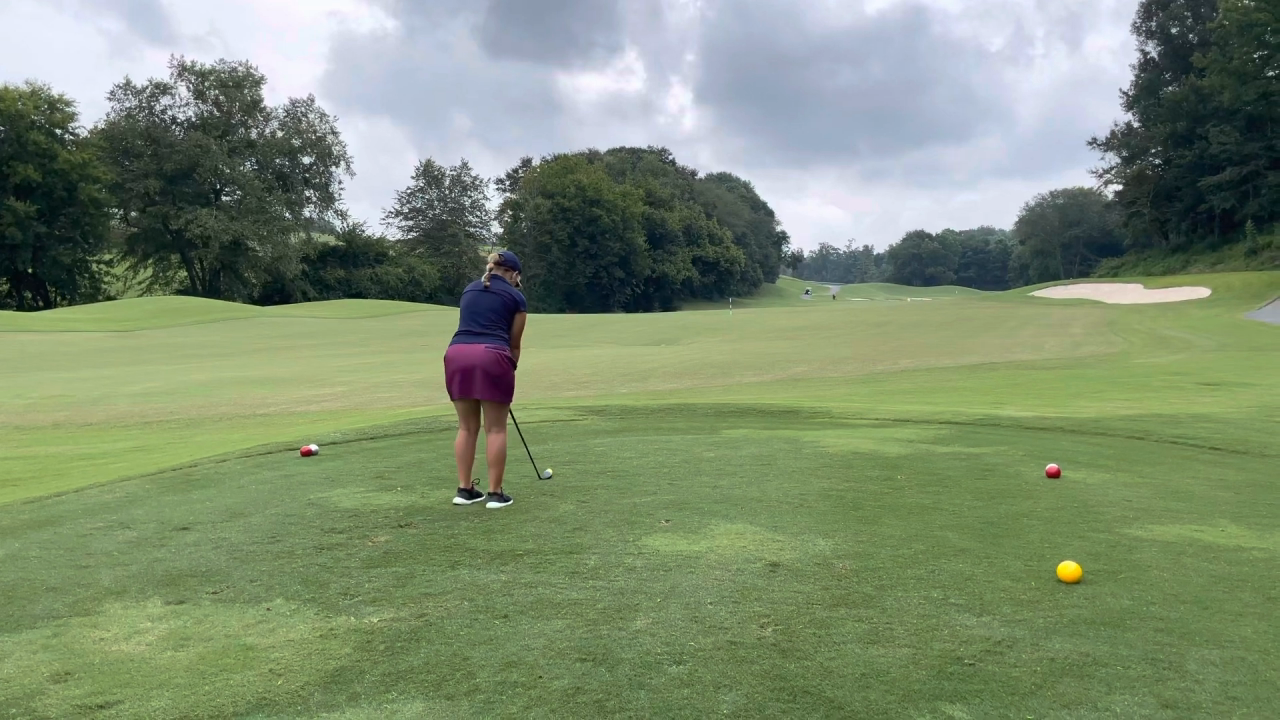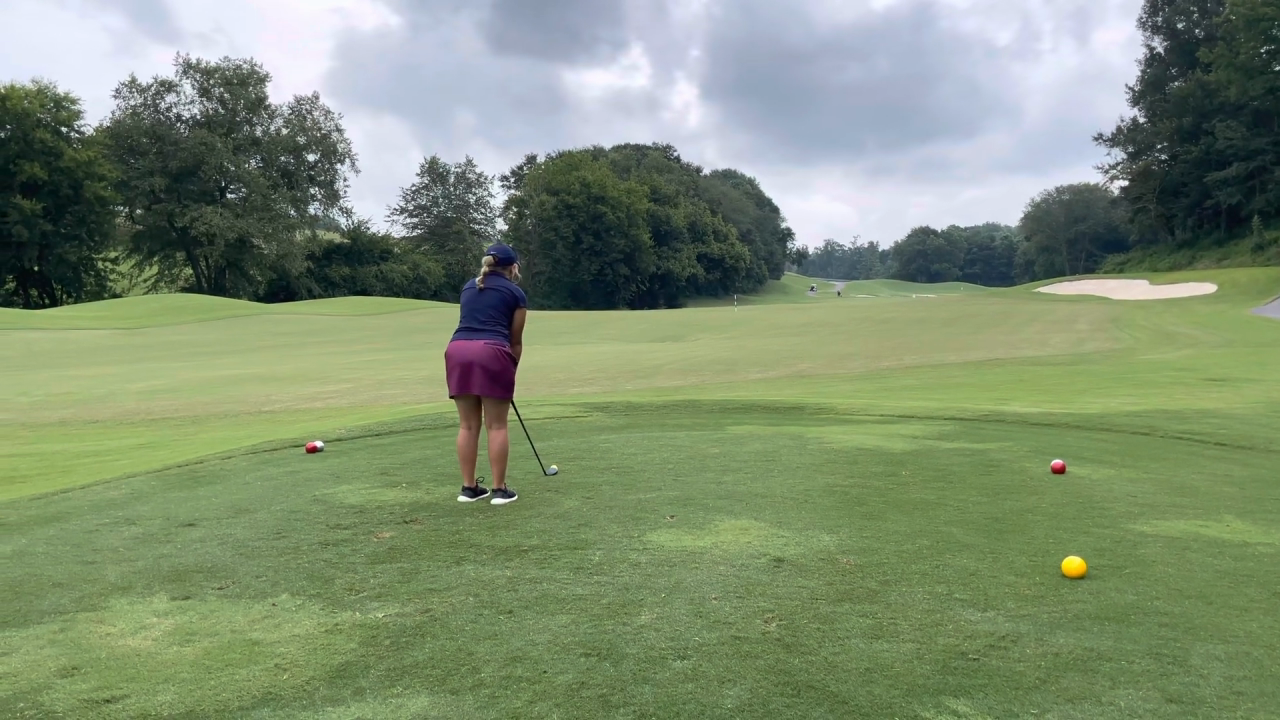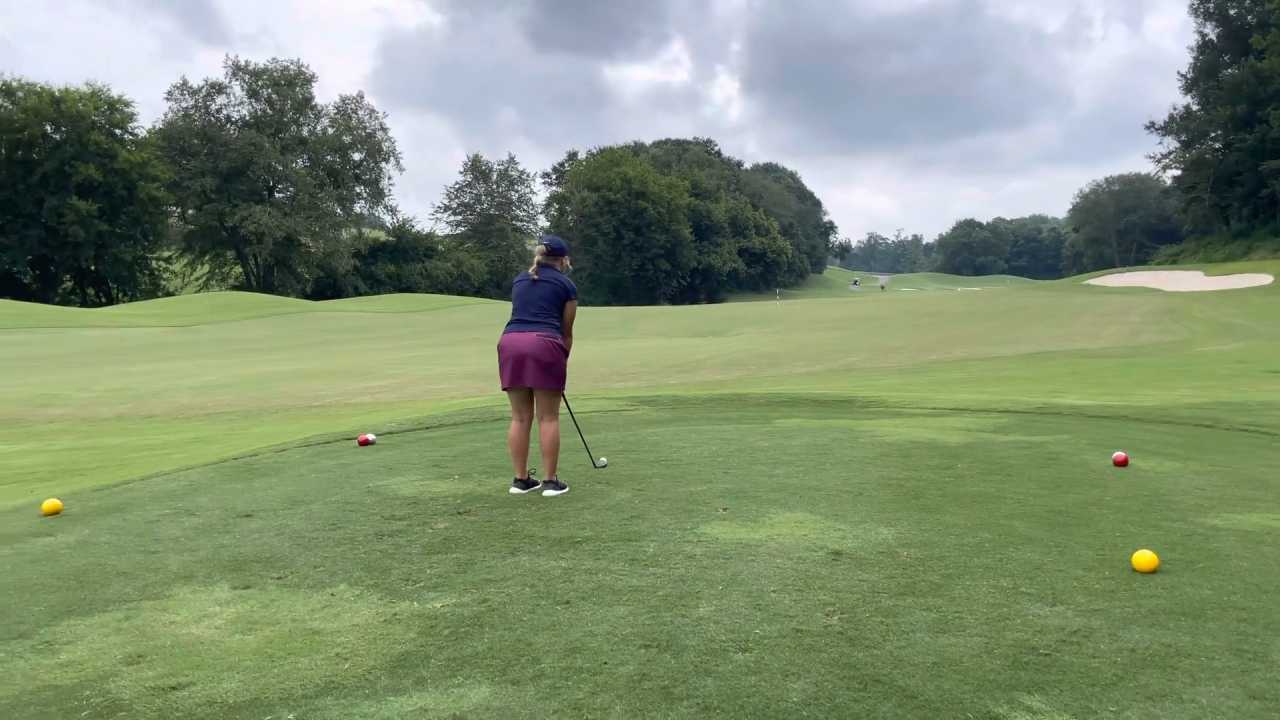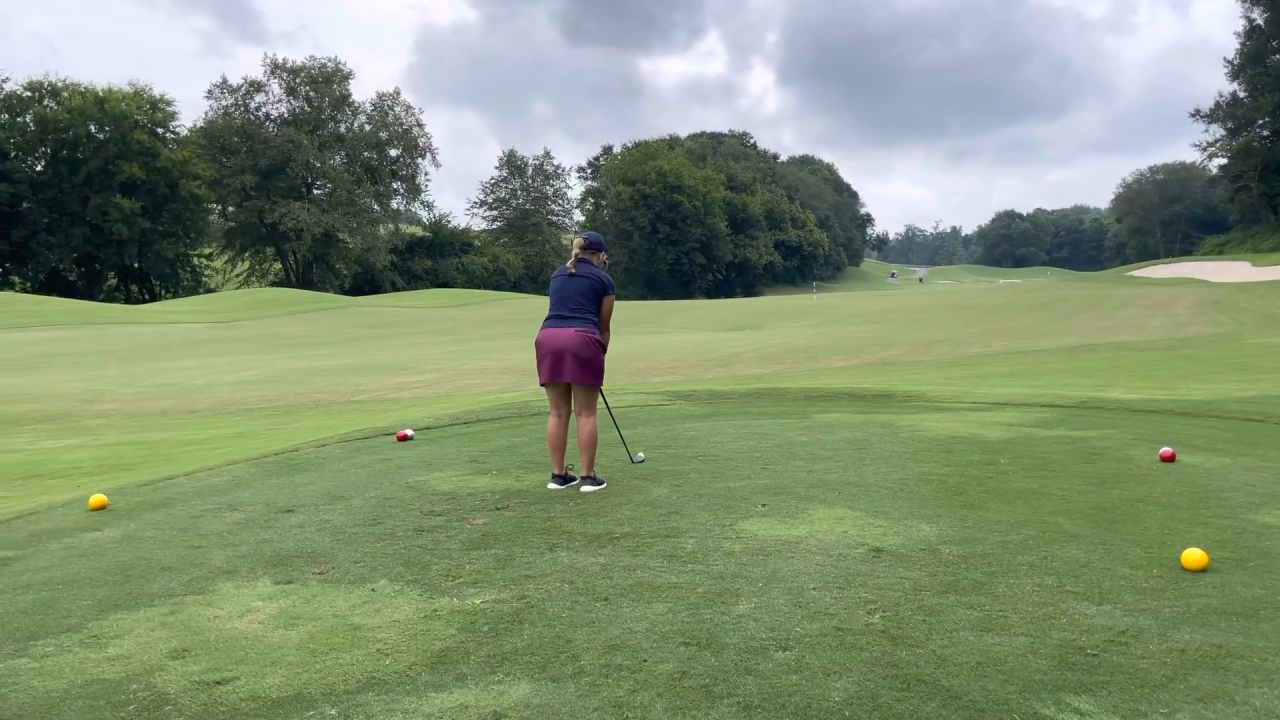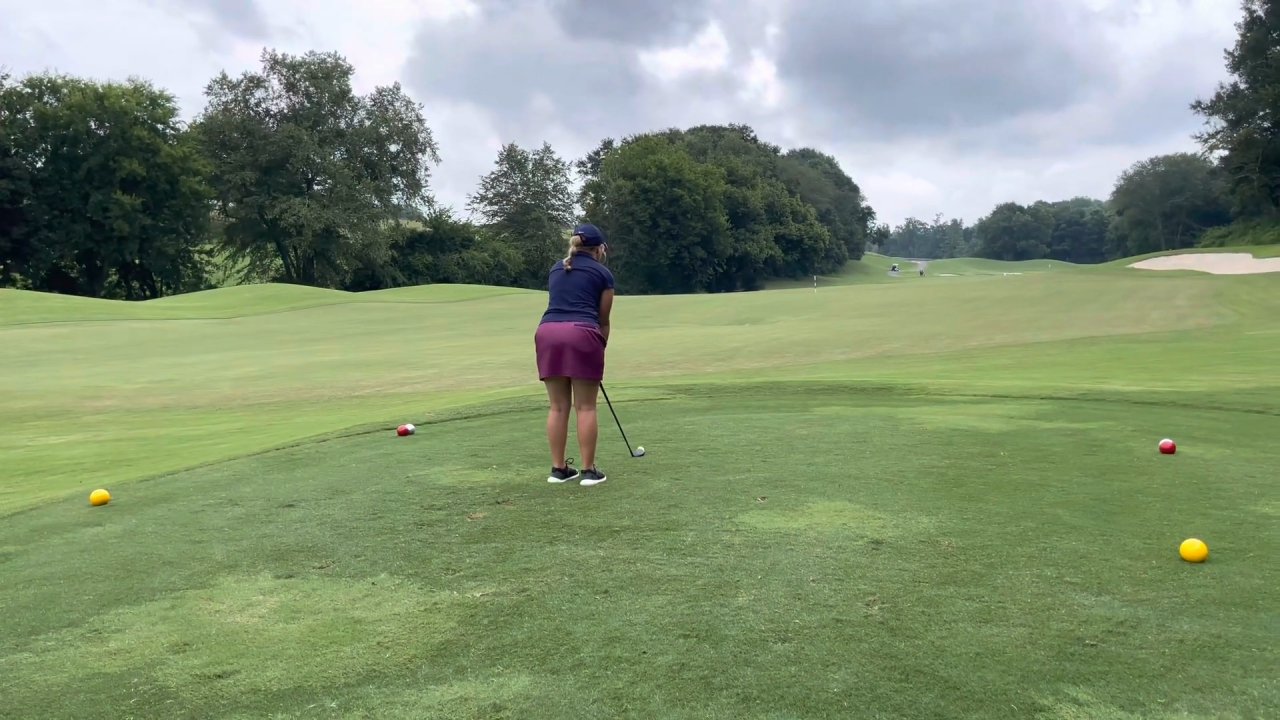
dt=1s
person 1, frame 1
left shoulder: (469, 290)
right shoulder: (516, 297)
right elbow: (514, 343)
right wrist: (510, 370)
left hip: (457, 354)
right hip: (491, 356)
left knee: (466, 427)
right knee: (495, 429)
left ankle: (464, 489)
right ankle: (495, 493)
person 1, frame 2
left shoulder: (469, 287)
right shoulder: (515, 293)
right elbow: (515, 340)
left wrist: (507, 366)
right wrist: (512, 369)
left hip: (458, 350)
right hip: (492, 353)
left knee: (468, 425)
right knee: (497, 426)
left ankle: (469, 487)
right ankle: (499, 489)
person 1, frame 3
left shoulder: (520, 279)
right shoulder: (566, 284)
right elbow: (566, 332)
left wrist: (559, 356)
right wrist: (563, 358)
left hip: (510, 342)
right hip: (544, 345)
left knee: (520, 417)
right knee: (548, 418)
left ankle: (520, 479)
right ankle: (551, 481)
person 1, frame 4
left shoulder: (558, 274)
right shoulder: (604, 279)
right elbow: (604, 326)
right wrist: (601, 352)
left hip: (548, 338)
right hip: (582, 340)
left knee: (558, 412)
right knee: (586, 413)
left ankle: (558, 474)
right ankle: (588, 477)
person 1, frame 5
left shoulder: (556, 269)
right shoulder: (603, 273)
right elbow: (603, 320)
right wrist: (601, 347)
left hip: (548, 333)
right hip: (582, 335)
left knee: (558, 407)
right knee: (586, 407)
left ankle: (558, 469)
right ankle: (589, 471)
